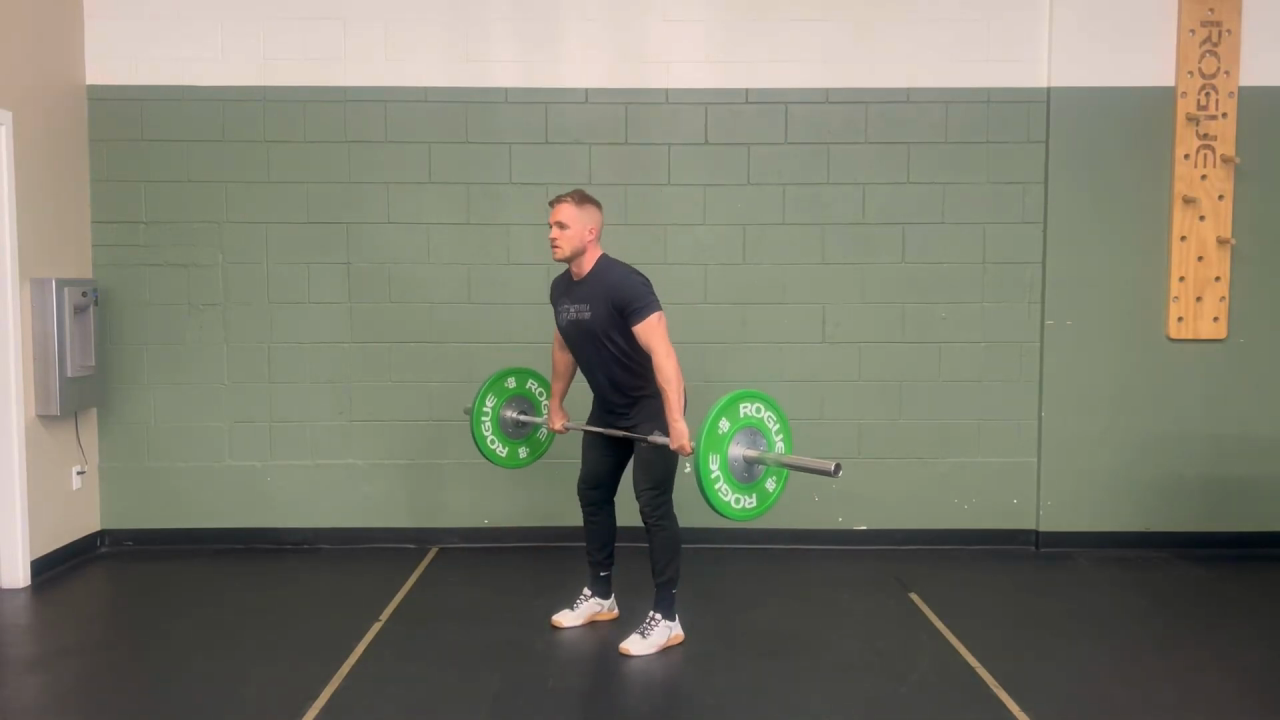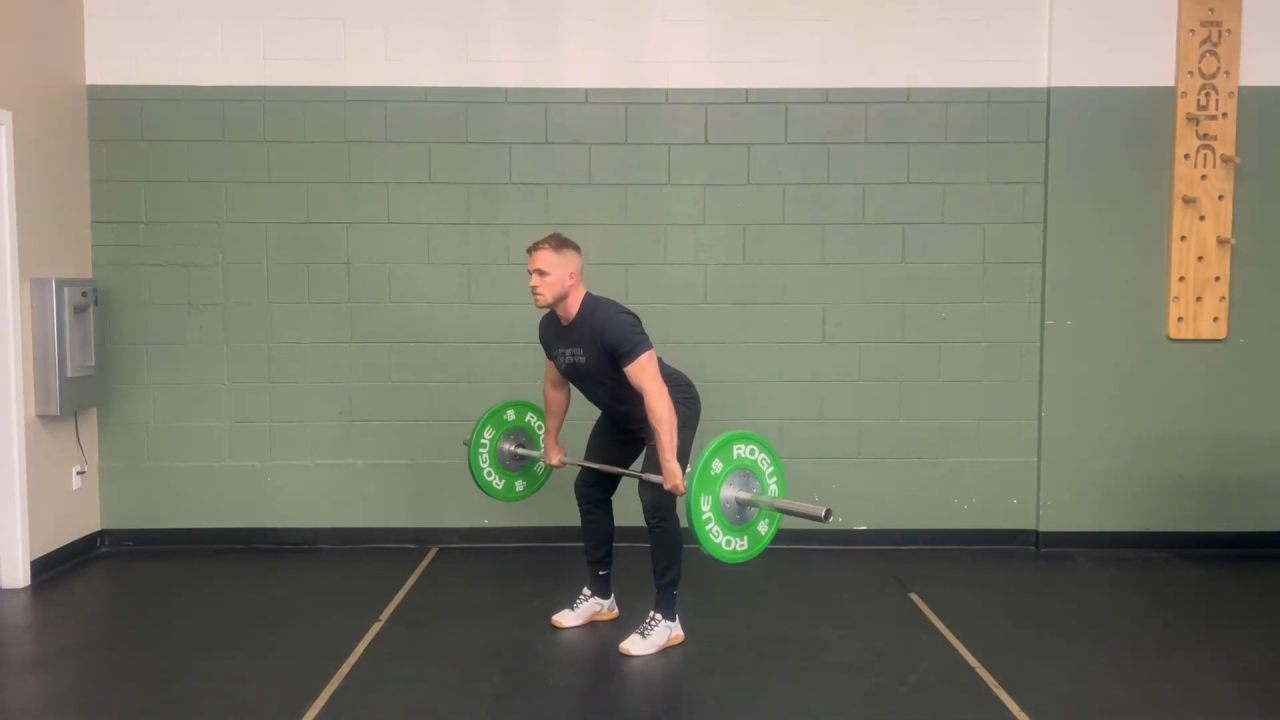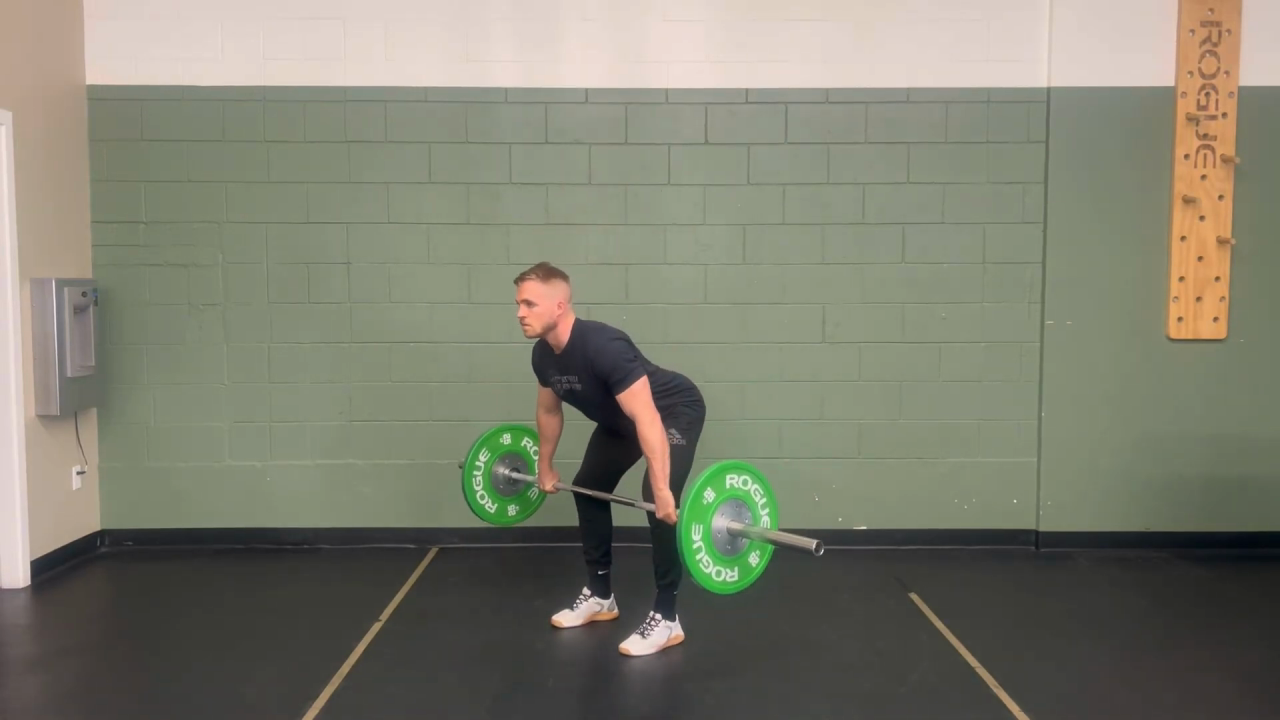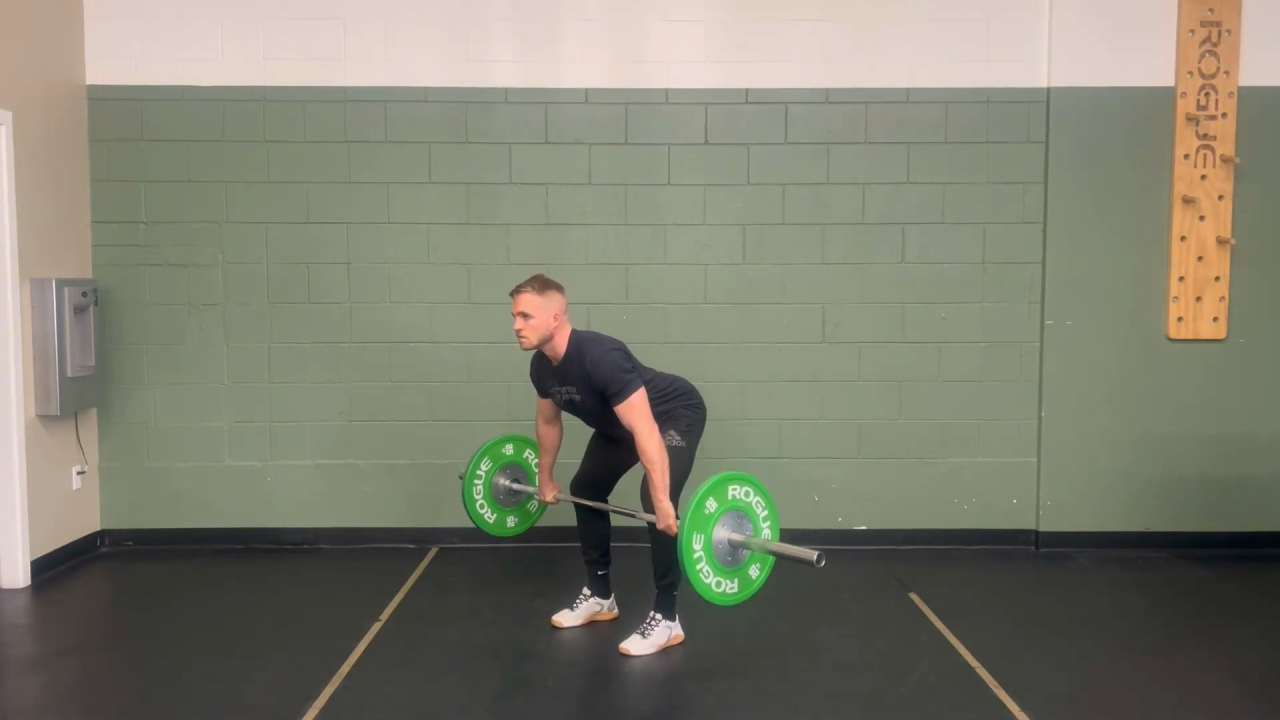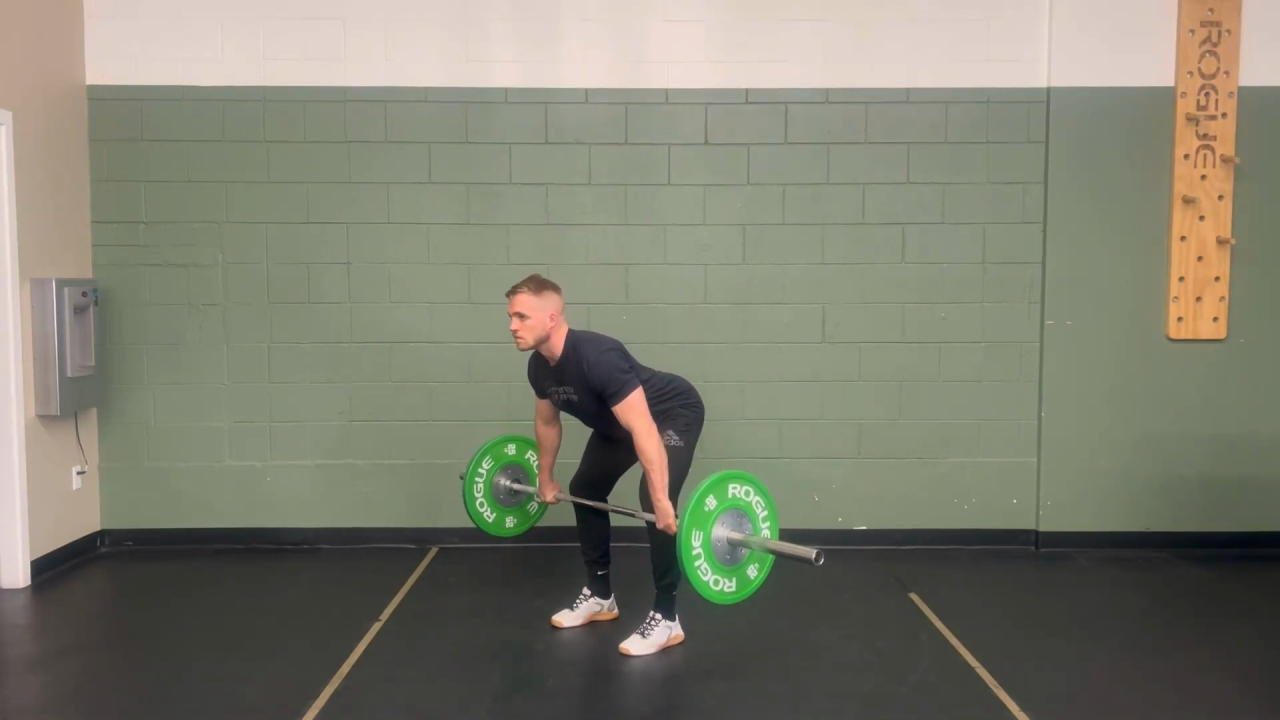
dt=0.4s
person 1, frame 1
left shoulder: (623, 283)
right shoulder: (560, 289)
left elbow: (662, 353)
right elbow: (564, 349)
left wrist: (676, 422)
right wrist: (556, 404)
left hip: (652, 407)
right hip: (609, 409)
left knee: (652, 503)
right knee: (592, 493)
left ankle: (665, 619)
right ankle: (599, 595)
person 1, frame 2
left shoulder: (611, 322)
right shoulder: (550, 329)
left elbow: (655, 391)
right elbow: (556, 386)
left wrist: (670, 462)
right wrist: (551, 441)
left hip: (671, 406)
right hip: (620, 413)
left knee: (657, 500)
right knee: (590, 488)
left ankle: (666, 619)
right ankle: (599, 596)
person 1, frame 3
left shoulder: (603, 347)
right shoulder: (544, 356)
left elbow: (647, 419)
right elbow: (549, 410)
left wrist: (662, 491)
right wrist: (545, 466)
left hip: (675, 411)
right hip: (620, 418)
left knee: (658, 503)
right knee: (587, 487)
left ankle: (666, 619)
right ankle: (599, 595)
person 1, frame 4
left shoulder: (600, 358)
right shoulder: (542, 367)
left elbow: (645, 431)
right elbow: (548, 421)
left wrist: (663, 503)
right wrist: (545, 478)
left hip: (675, 414)
right hip: (619, 421)
left knee: (656, 502)
right knee: (585, 489)
left ankle: (665, 618)
right ankle: (599, 595)
person 1, frame 5
left shoulder: (597, 357)
right shoulder: (539, 368)
left elbow: (643, 429)
right elbow: (547, 422)
left wrist: (662, 502)
right wrist: (545, 478)
left hip: (673, 413)
right hip: (618, 420)
left knee: (655, 501)
right knee: (584, 489)
left ankle: (665, 618)
right ankle: (599, 596)
